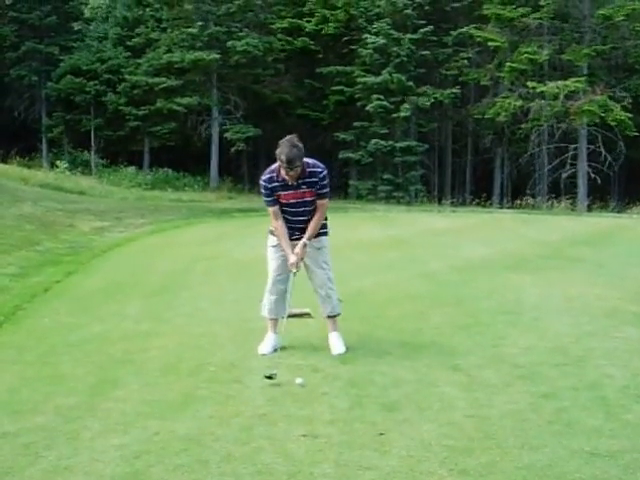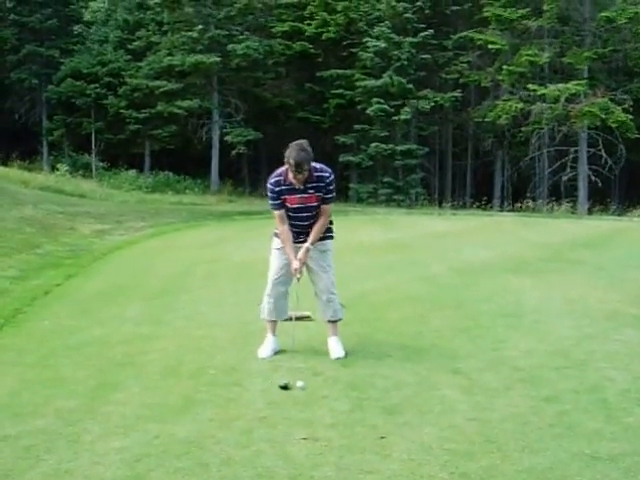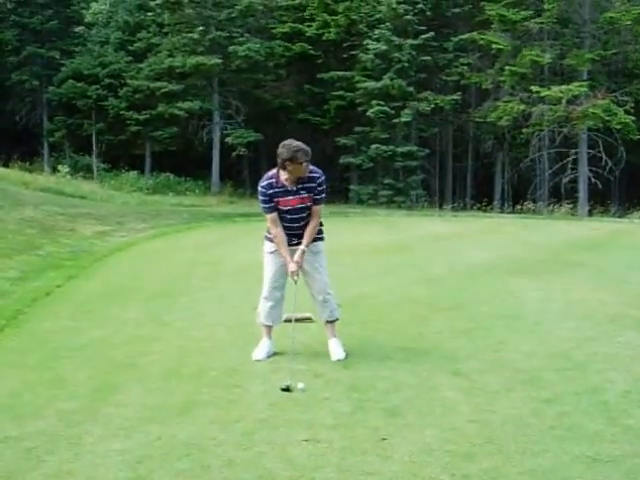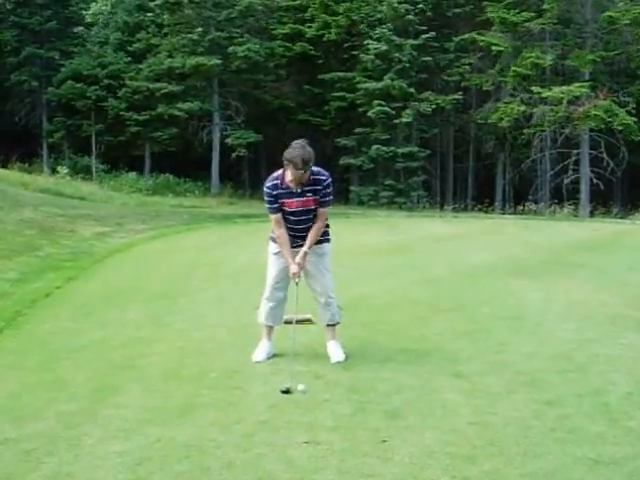
dt=0.5s
person 1, frame 1
left shoulder: (318, 171)
right shoulder: (268, 178)
left elbow: (321, 210)
right elbow: (276, 218)
left wrist: (304, 243)
right wrist: (289, 252)
left hip: (314, 235)
right hip: (281, 237)
left knee: (324, 282)
right knee: (275, 283)
left ankle: (334, 332)
right ankle: (272, 334)
person 1, frame 2
left shoulder: (325, 176)
right shoulder: (275, 181)
left elbow: (324, 217)
right elbow: (281, 222)
left wrist: (307, 248)
right wrist: (292, 257)
left hip: (318, 240)
right hip: (284, 240)
left knee: (326, 287)
right knee: (275, 286)
left ankle: (333, 337)
right ankle: (271, 337)
person 1, frame 3
left shoulder: (316, 177)
right shoulder: (266, 184)
left elbow: (315, 218)
right elbow: (274, 225)
left wrist: (301, 250)
right wrist: (288, 260)
left hip: (310, 241)
right hip: (277, 243)
left knee: (322, 288)
right knee: (271, 290)
left ankle: (333, 339)
right ankle: (266, 341)
person 1, frame 4
left shoulder: (323, 180)
right shoulder: (272, 185)
left elbow: (321, 220)
right elbow: (278, 226)
left wrist: (304, 252)
right wrist: (290, 261)
left hip: (315, 243)
right hip: (281, 244)
left knee: (324, 291)
right knee: (273, 291)
left ankle: (332, 341)
right ankle: (266, 342)
